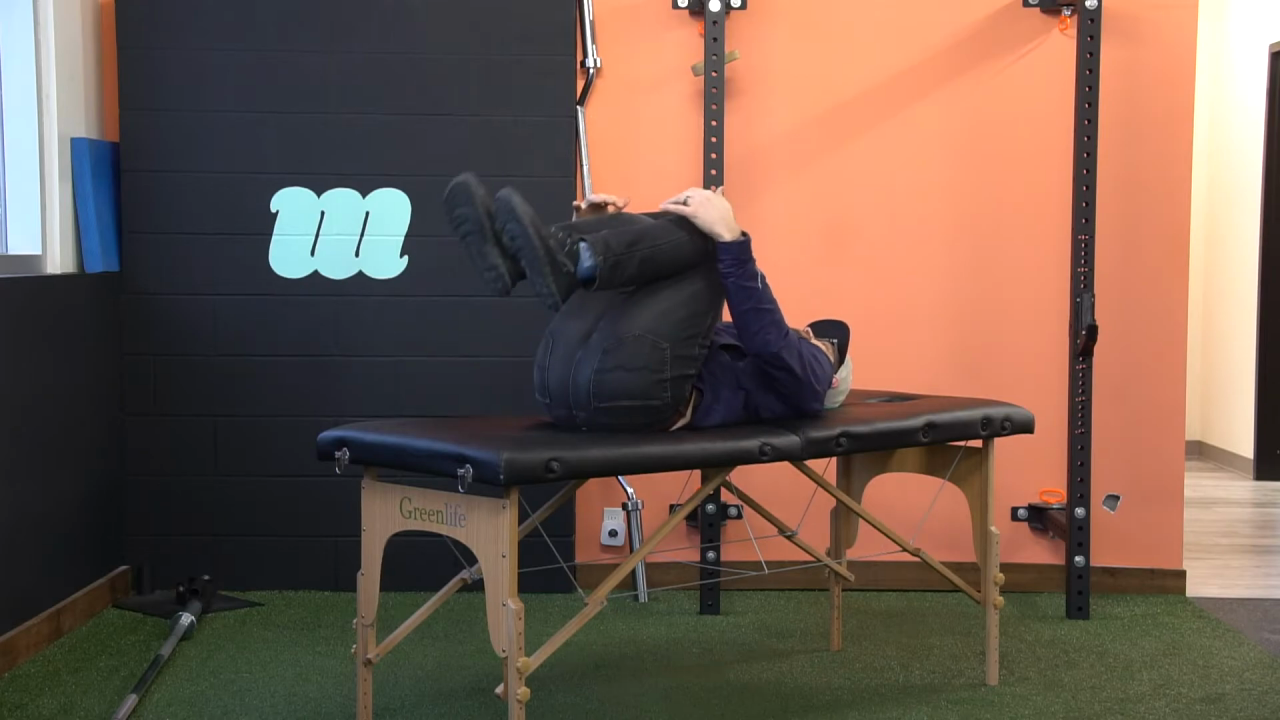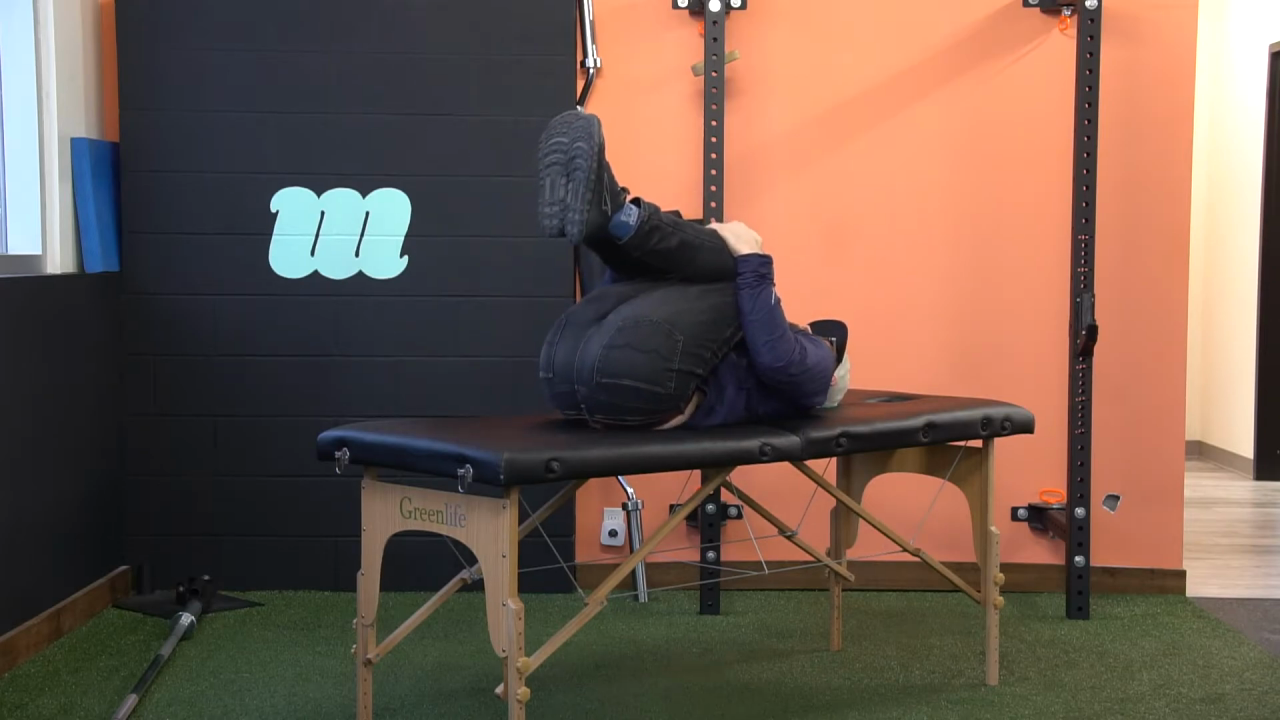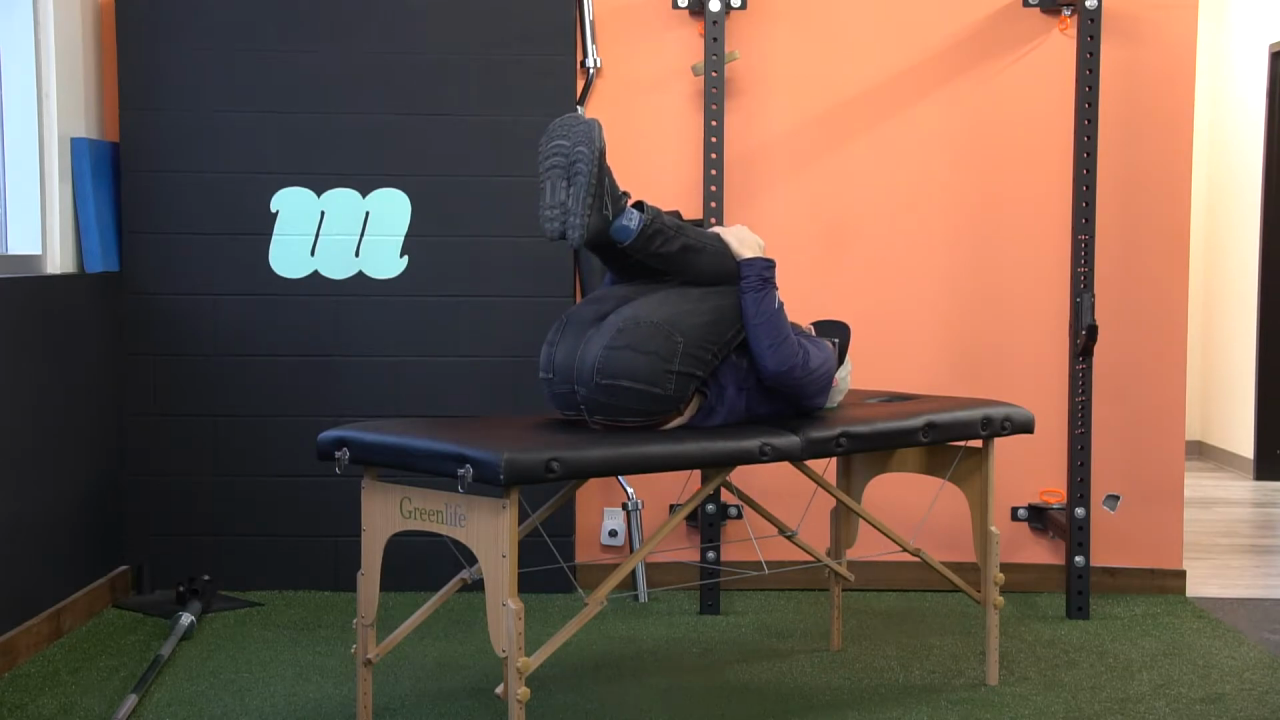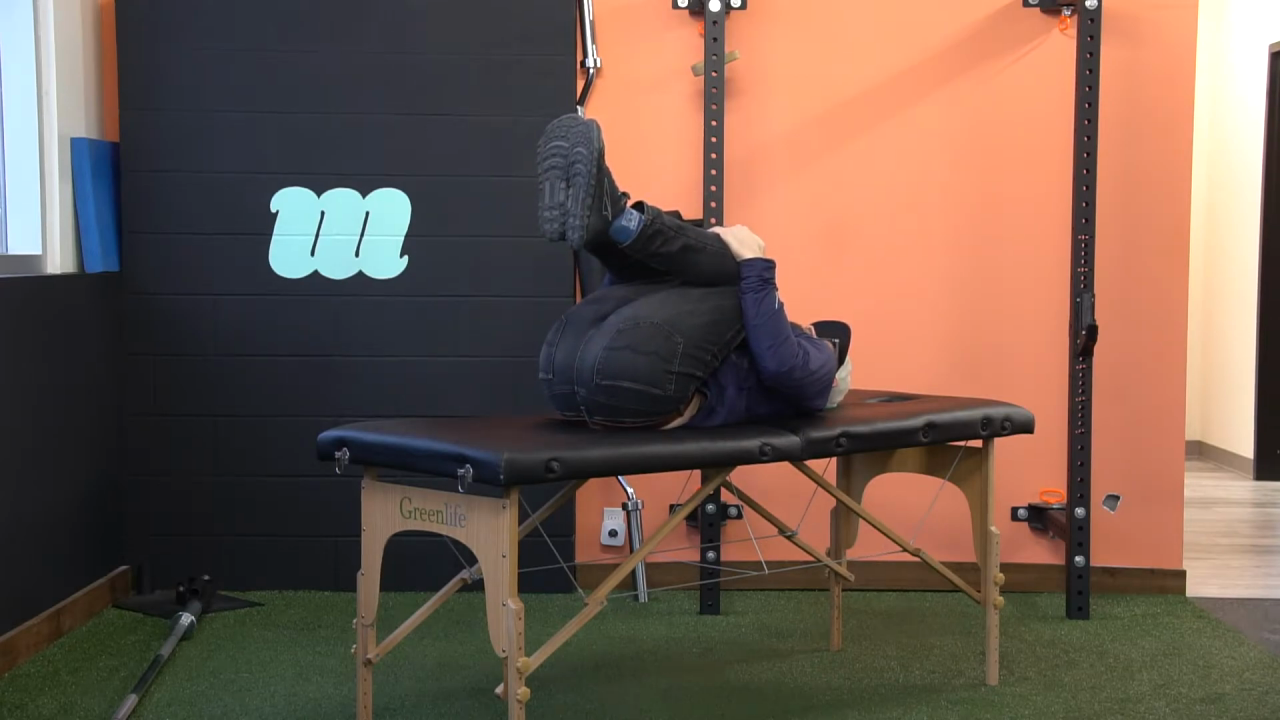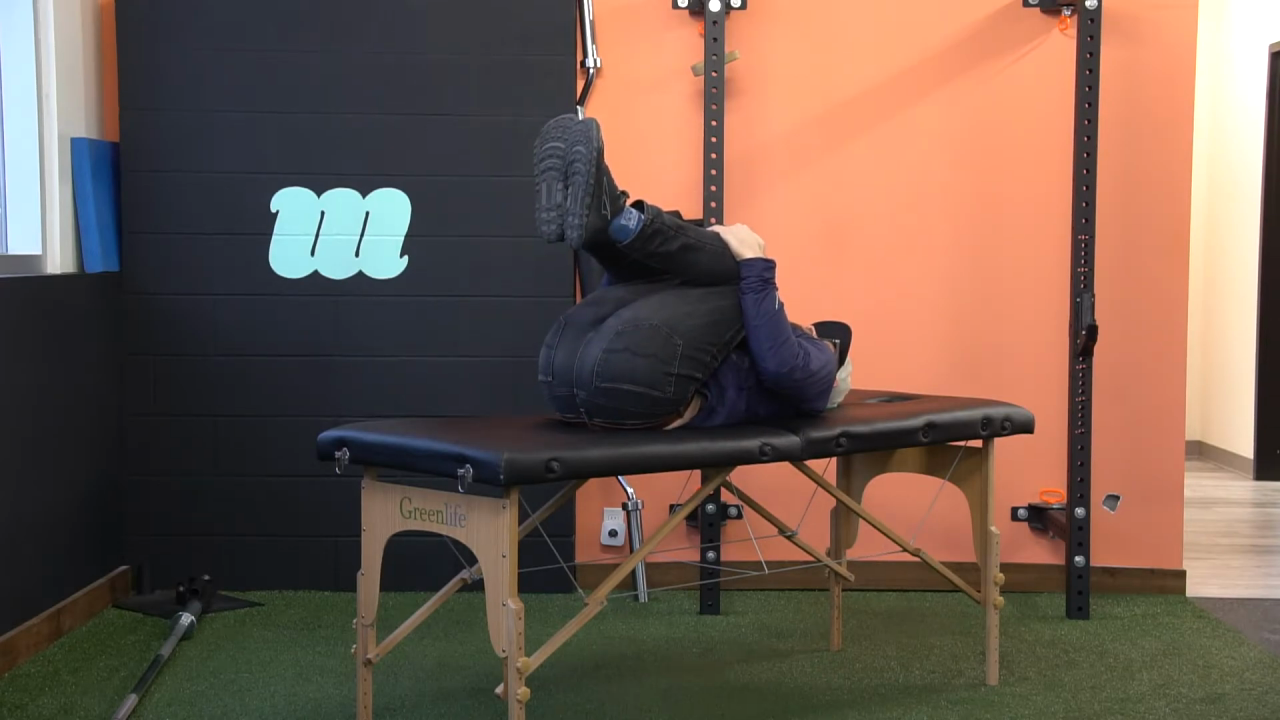
dt=1s
person 1, frame 1
left shoulder: (806, 378)
right shoulder: (728, 343)
left elbow: (769, 339)
left wrist: (731, 239)
right wrist: (598, 230)
left hip: (637, 385)
left knee: (705, 235)
left ankle: (566, 261)
right ankle: (509, 249)
person 1, frame 2
left shoulder: (812, 364)
right shoulder: (733, 345)
left elbow: (776, 359)
left wrist: (751, 261)
left knee: (739, 267)
left ankle: (613, 212)
right ankle: (600, 213)
person 1, frame 3
left shoulder: (816, 363)
right shoulder: (735, 346)
left elbow: (779, 363)
left wrist: (753, 265)
left knee: (739, 270)
left ankle: (614, 216)
right ankle: (603, 215)
person 1, frame 4
left shoulder: (815, 364)
right shoulder: (735, 349)
left elbow: (779, 364)
left wrist: (754, 265)
left knee: (741, 270)
left ankle: (614, 217)
right ankle: (600, 215)
person 1, frame 5
left shoulder: (816, 364)
right shoulder: (734, 346)
left elbow: (780, 365)
left wrist: (755, 265)
left knee: (739, 269)
left ankle: (613, 214)
